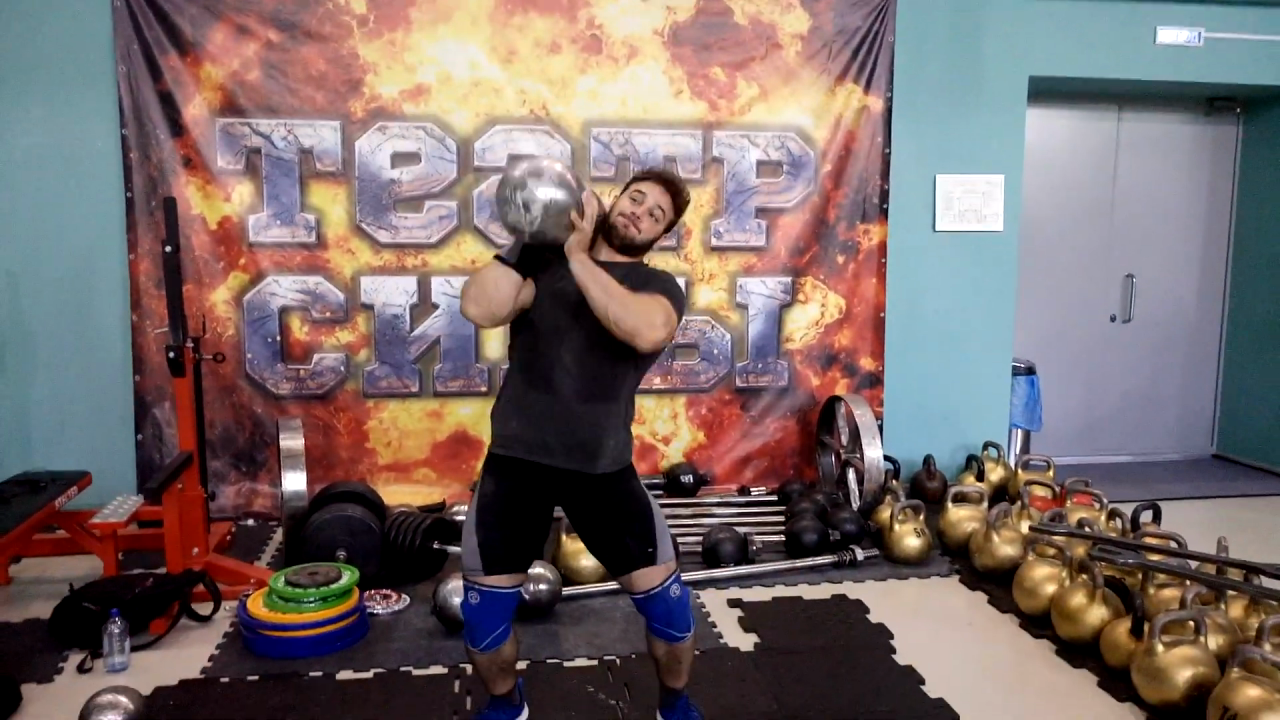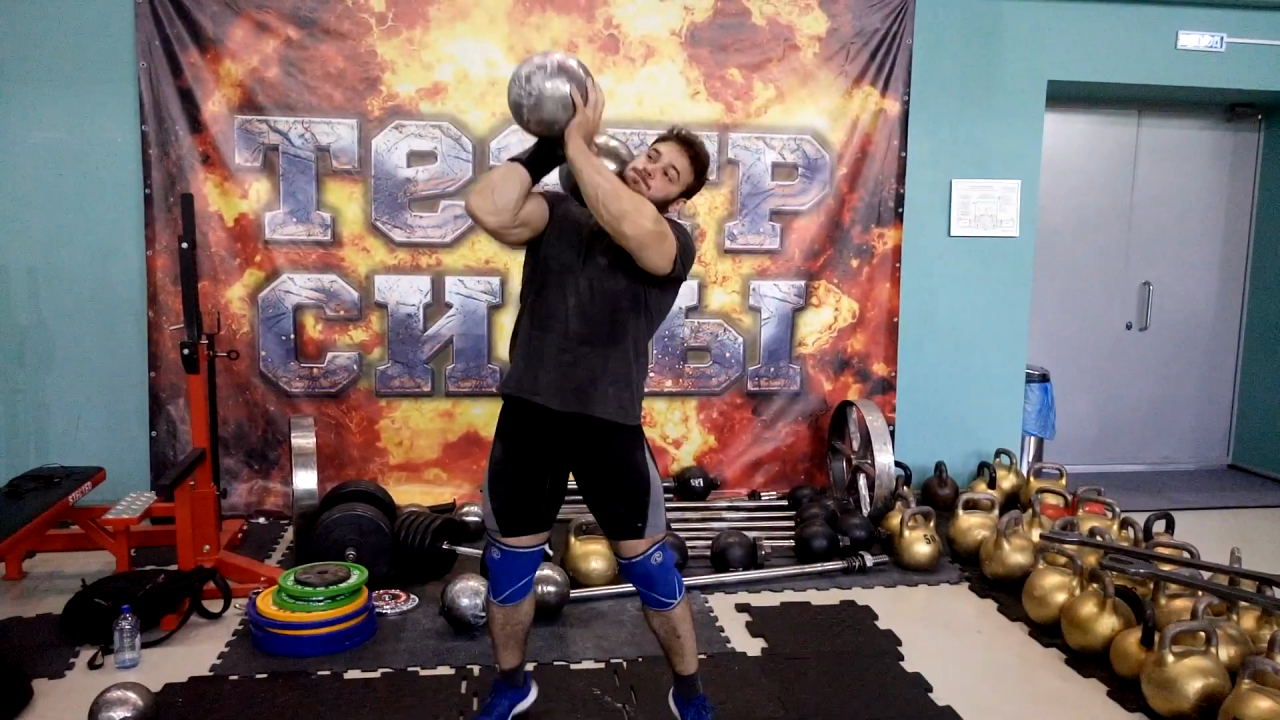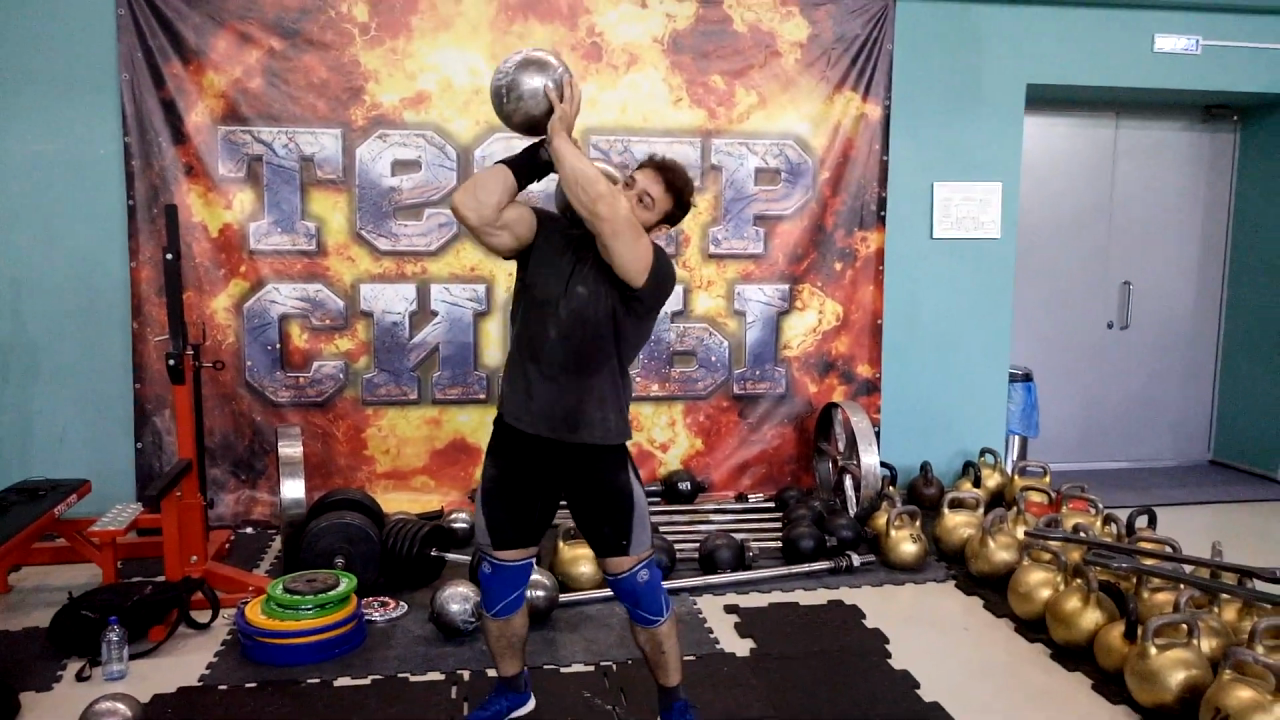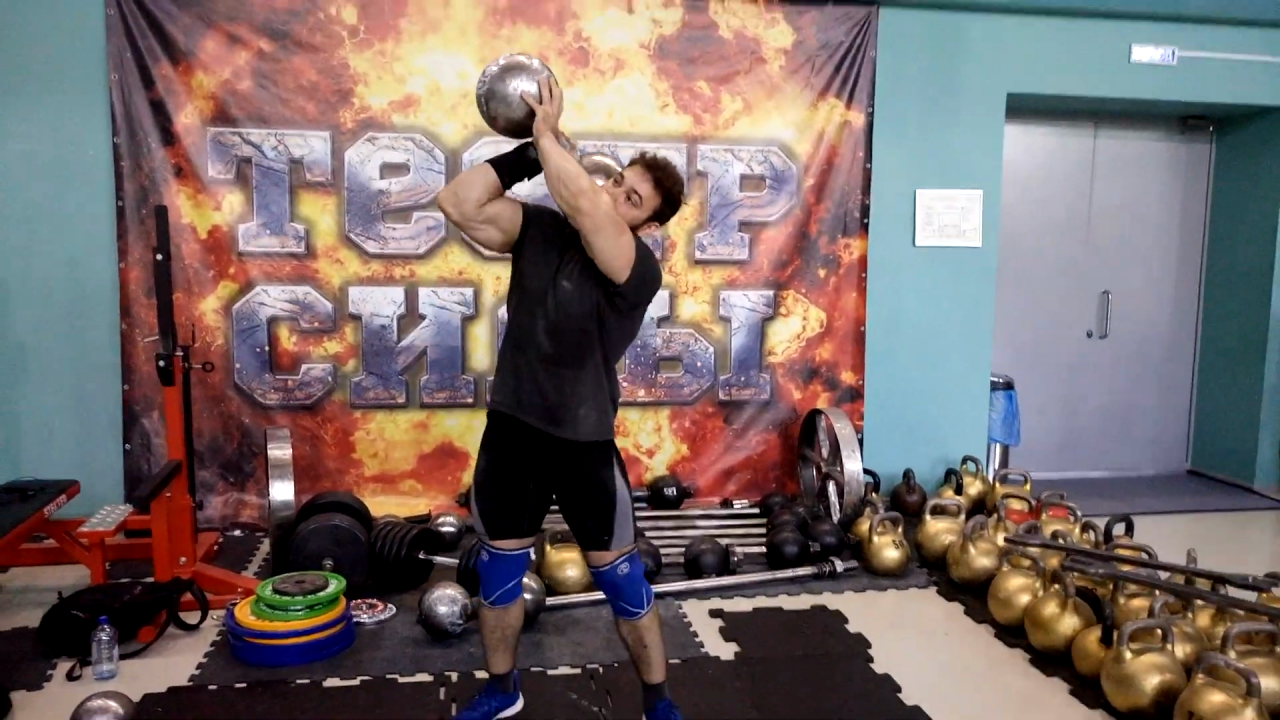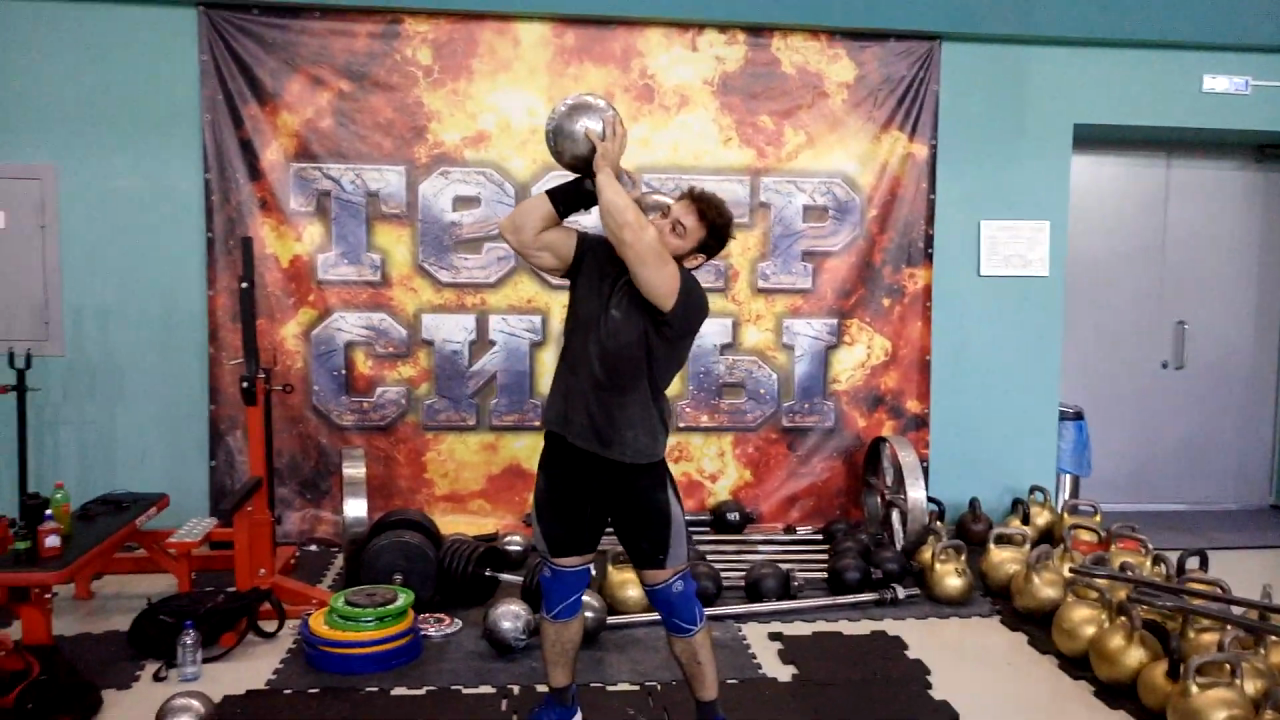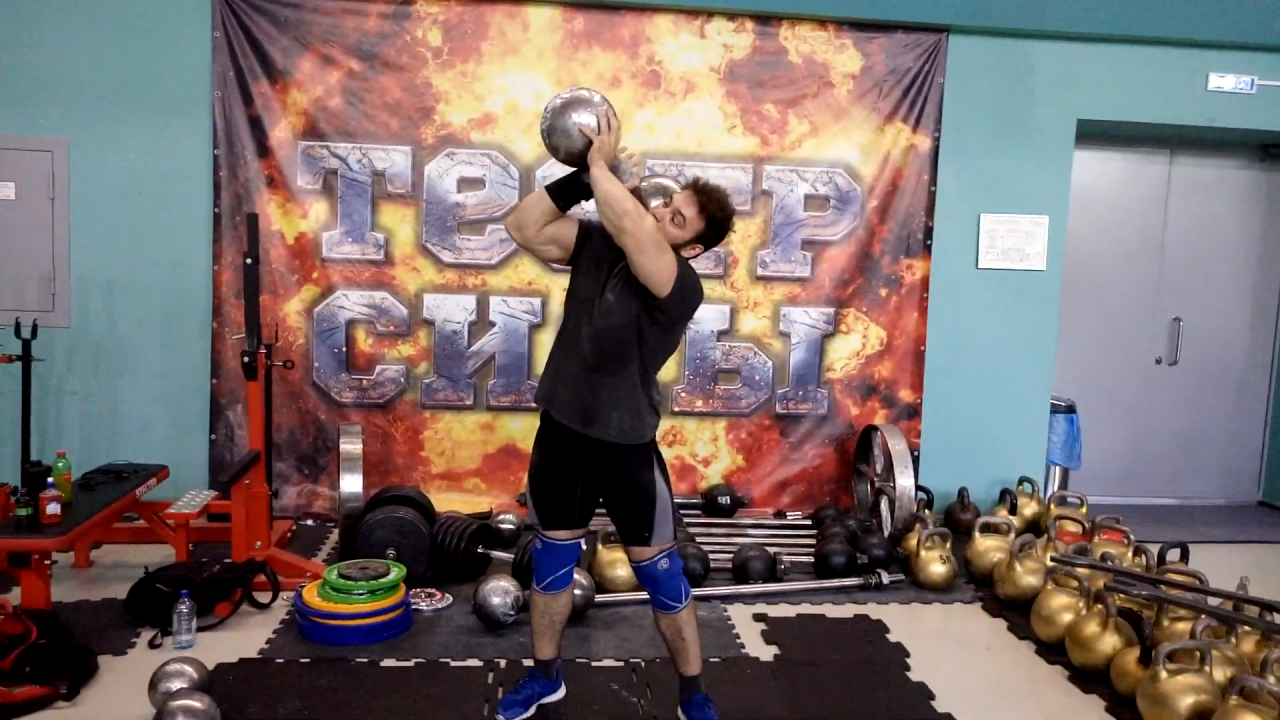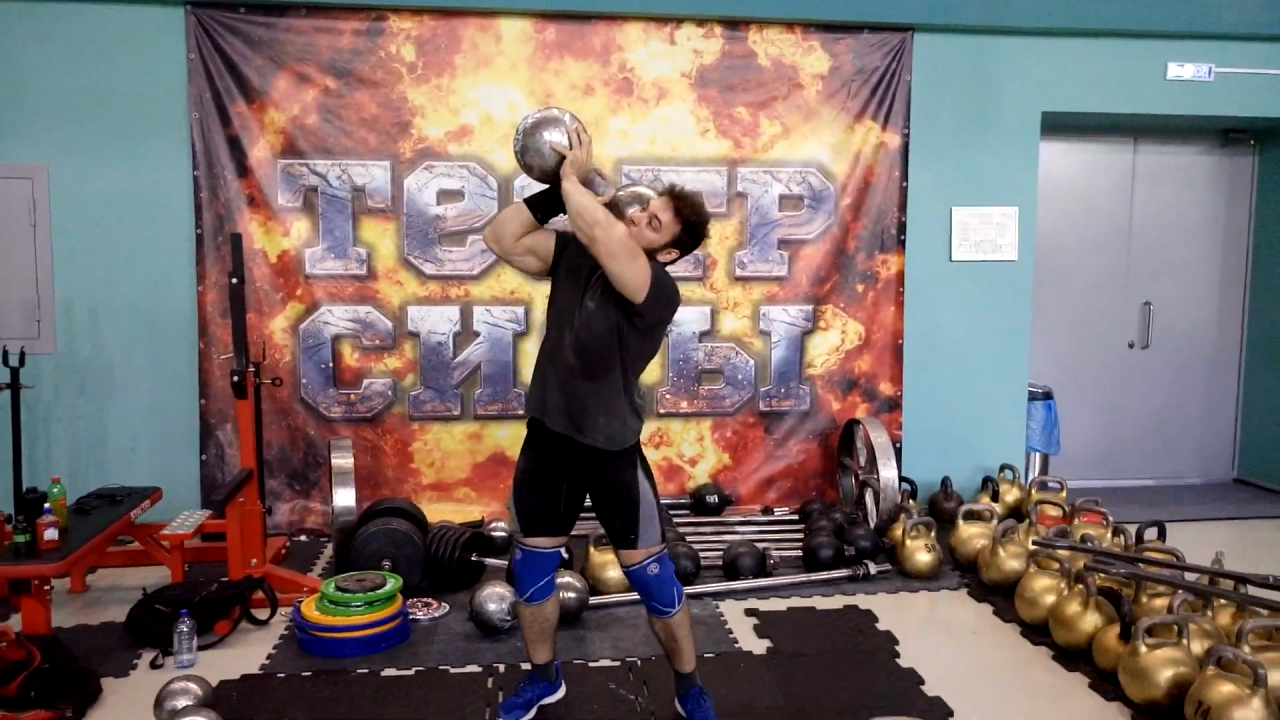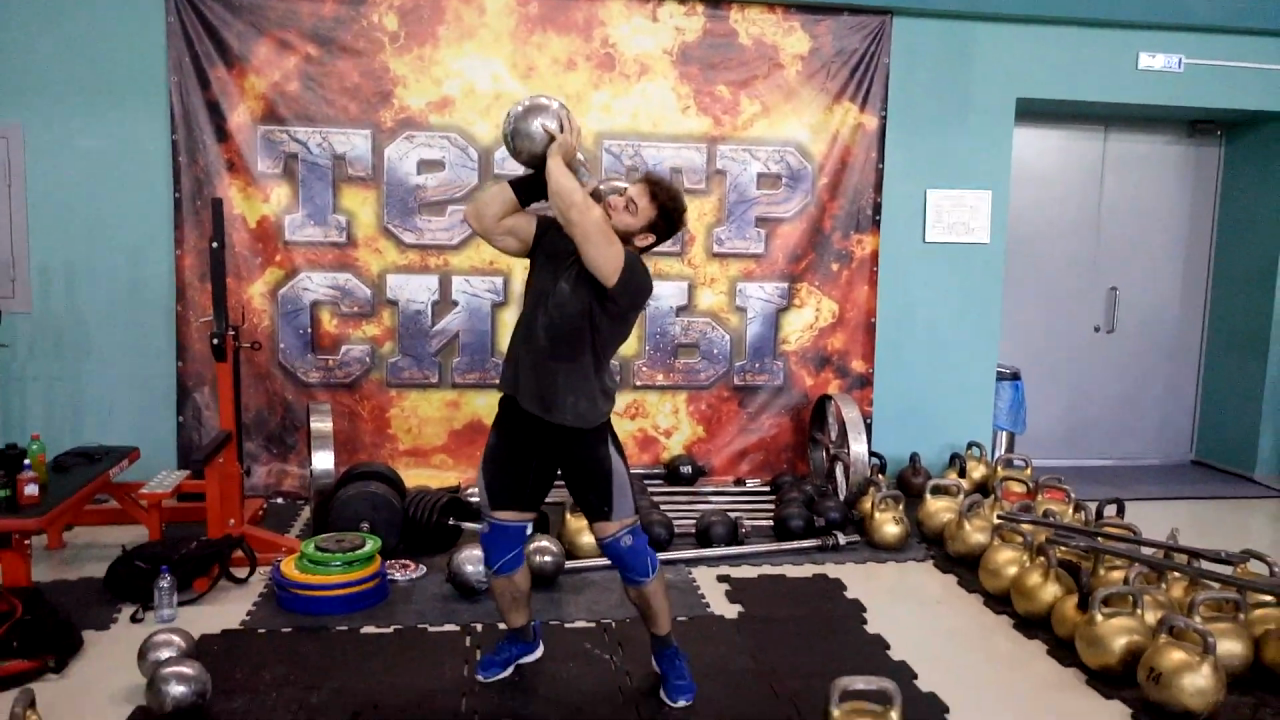
dt=0.3s
person 1, frame 1
left shoulder: (660, 290)
right shoulder: (541, 268)
left elbow: (644, 331)
right elbow: (478, 307)
left wrist: (578, 257)
right wrist: (533, 238)
left hip: (601, 465)
right hip: (517, 457)
left knee: (665, 600)
right knee: (483, 608)
person 1, frame 2
left shoulder: (671, 242)
right shoulder: (558, 212)
left elbow: (632, 225)
right elbow: (485, 208)
left wrist: (578, 144)
right wrist: (546, 147)
left hip: (608, 421)
right hip: (528, 413)
left knee: (648, 564)
right knee: (508, 564)
person 1, frame 3
left shoulder: (653, 272)
right shoulder: (546, 234)
left elbow: (603, 212)
right elbow: (472, 208)
left wrist: (560, 134)
right wrist: (538, 152)
left hip: (595, 446)
right hip: (518, 437)
left knee: (636, 582)
right knee: (501, 579)
person 1, frame 4
left shoulder: (639, 268)
right shoulder: (538, 229)
left elbow: (584, 205)
right elbow: (457, 202)
left wrist: (546, 132)
right wrist: (527, 153)
left hip: (583, 441)
right hip: (511, 429)
left knee: (619, 576)
right knee: (499, 571)
person 1, frame 5
left shoulder: (685, 299)
right shoulder: (594, 257)
left elbow: (633, 239)
right elbow: (518, 232)
left wrist: (608, 169)
right wrist: (583, 183)
left hip: (634, 464)
right hip: (567, 452)
left knee: (671, 593)
right knee: (562, 583)
person 1, frame 6
left shoulder: (681, 286)
right shoulder: (596, 245)
left elbow: (629, 227)
right elbow: (523, 226)
left wrist: (600, 161)
right wrist: (582, 176)
left hip: (625, 444)
right hip: (561, 431)
left knee: (658, 571)
right knee: (552, 559)
person 1, frame 7
left shoulder: (656, 291)
right shoulder: (575, 254)
left elbow: (599, 232)
right elbow: (501, 238)
left wrist: (574, 175)
right wrist: (556, 190)
left hip: (611, 448)
right hip: (548, 436)
left knee: (652, 576)
right knee: (533, 568)
person 1, frame 8
left shoulder: (631, 277)
right shoulder: (554, 239)
left elbow: (575, 212)
right elbow: (481, 216)
left wrist: (558, 158)
right wrist: (538, 175)
left hip: (582, 426)
right hip: (519, 415)
left knee: (626, 548)
right knee: (500, 544)
left ankle: (666, 650)
right ankle: (521, 636)
